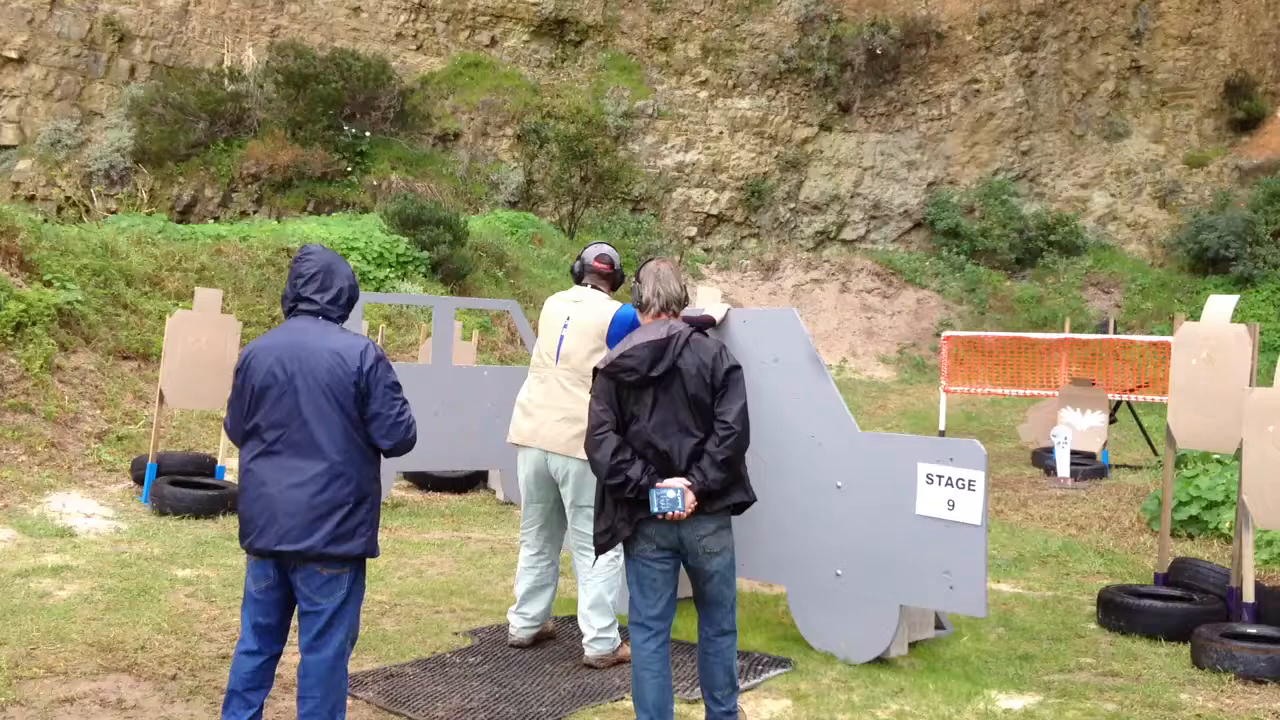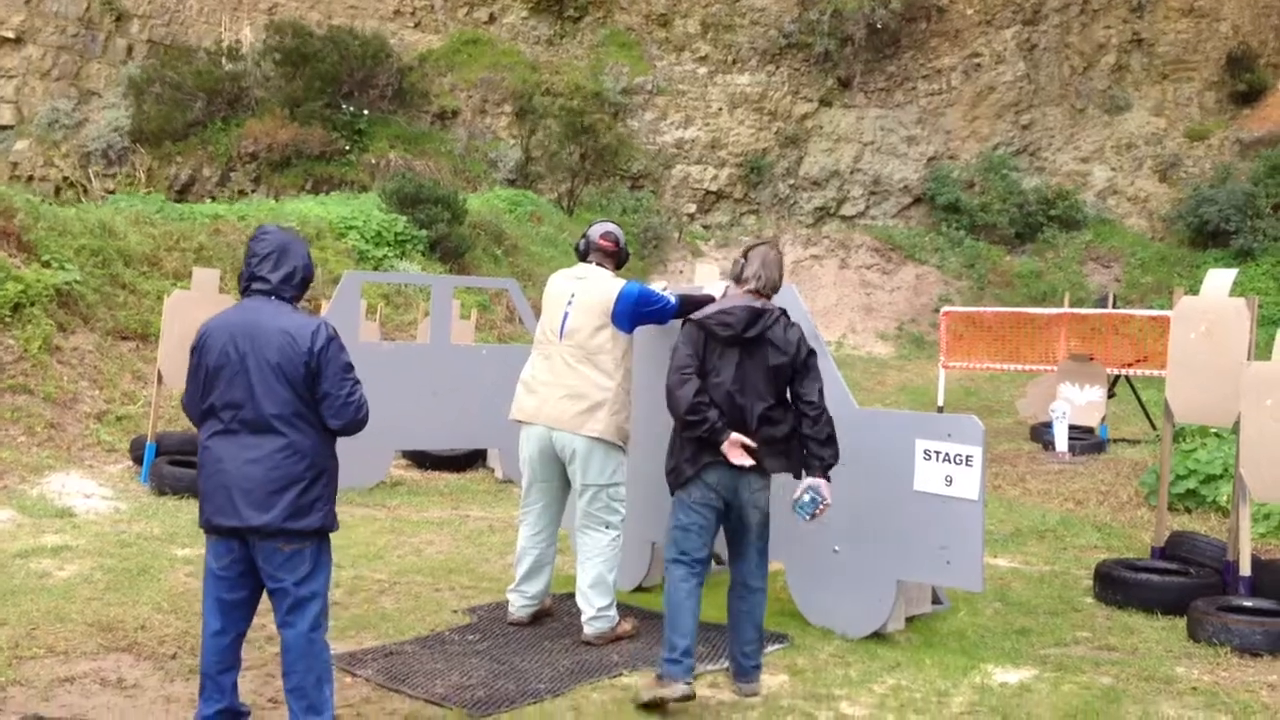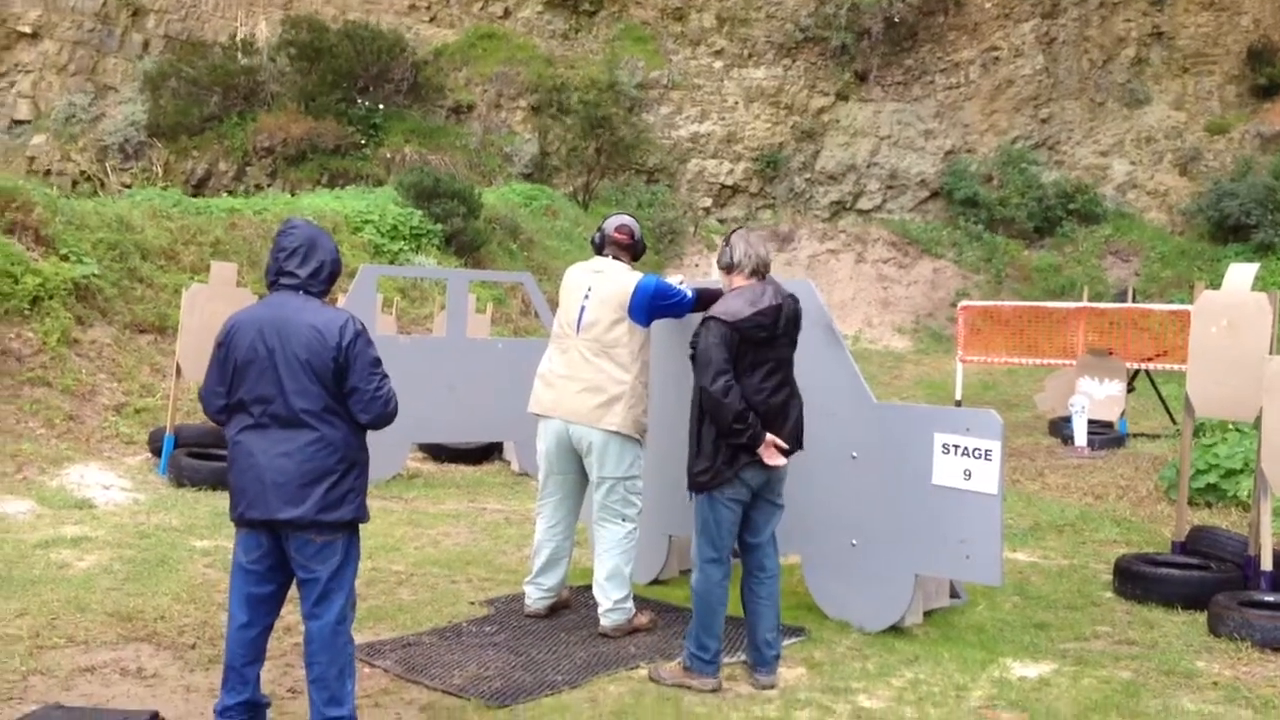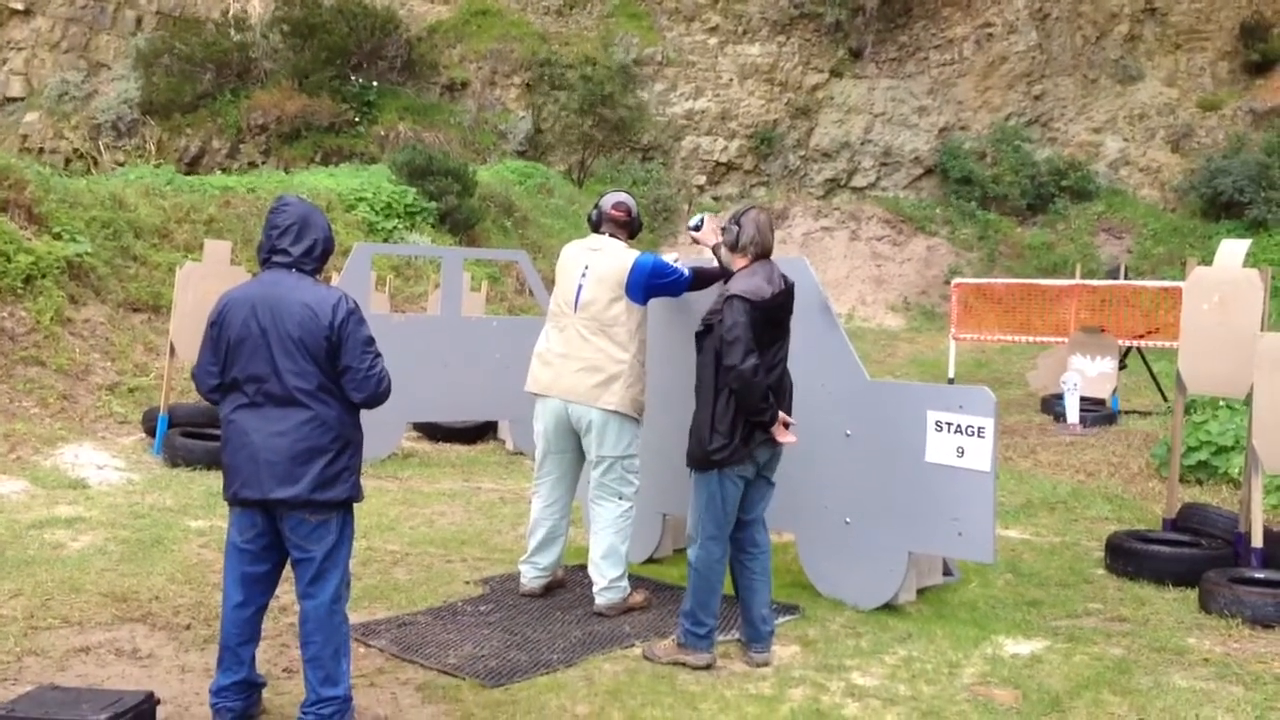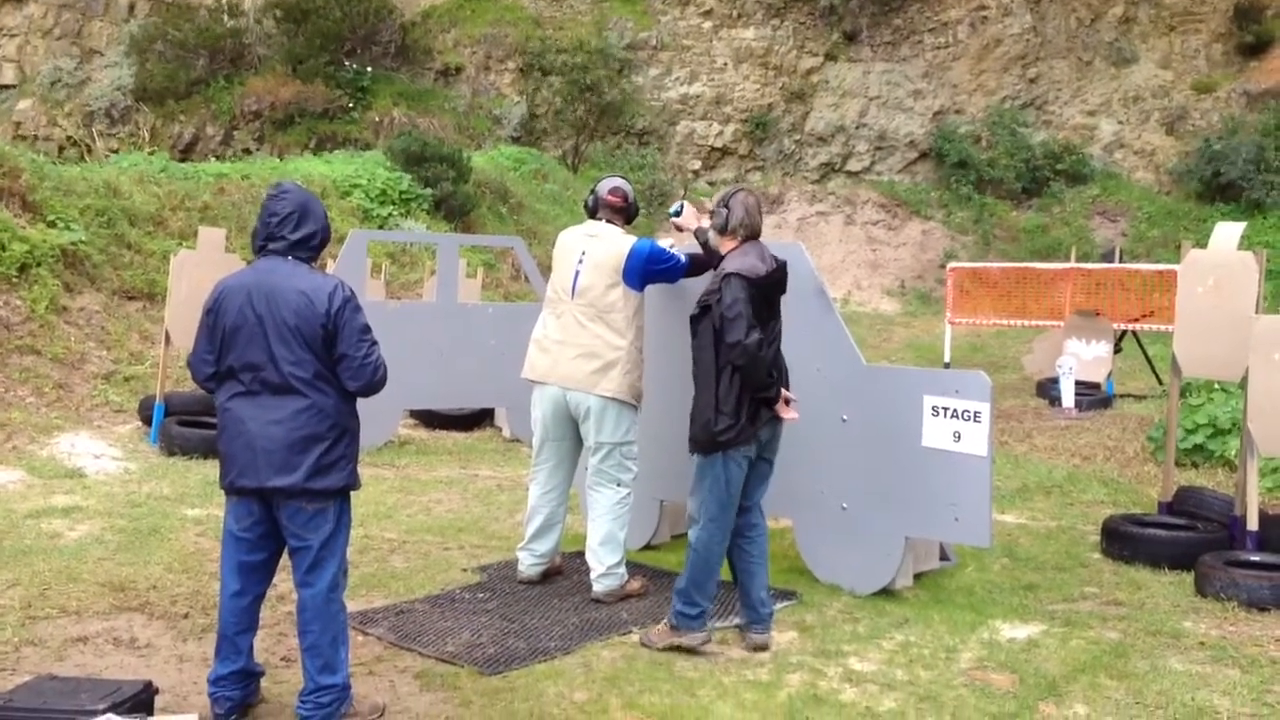
dt=1s
person 1, frame 1
left shoulder: (255, 353)
right shoulder: (361, 354)
left elbow: (237, 430)
right elbow: (398, 437)
left hip: (265, 523)
right hip: (331, 528)
left knee: (257, 637)
right knee: (325, 647)
person 1, frame 2
left shoulder: (211, 331)
right shoulder: (313, 333)
left elbow: (195, 409)
right elbow: (349, 416)
left hip: (225, 500)
right hip: (291, 503)
left knee: (223, 617)
right knee: (301, 622)
person 1, frame 3
left shoulder: (238, 325)
right shoulder: (341, 328)
left elbow: (215, 405)
right elbow: (378, 410)
right wrist: (336, 405)
left hip: (255, 494)
right hip: (321, 498)
left knee: (248, 610)
right knee: (327, 617)
person 1, frame 4
left shoulder: (231, 303)
right shoulder: (334, 306)
left elbow: (207, 383)
right elbow: (371, 389)
right wrist: (327, 385)
left hip: (249, 474)
right hip: (315, 476)
left knee: (243, 591)
right knee: (322, 596)
person 1, frame 5
left shoulder: (226, 291)
right shoulder: (329, 293)
left elbow: (203, 370)
right elbow: (367, 376)
right wrist: (325, 373)
left hip: (245, 463)
right hip: (312, 465)
left knee: (241, 579)
right knee: (319, 583)
person 2, frame 1
left shoulder: (614, 366)
right shoulder: (714, 354)
left elbow: (601, 441)
right elbow: (733, 429)
left wrist: (645, 486)
right wrist: (699, 485)
left hip: (645, 517)
right hip: (706, 514)
left knee: (649, 628)
right knee: (718, 622)
person 2, frame 2
left shoulder: (701, 324)
right shoulder: (790, 337)
left elbow: (680, 387)
right elbow: (811, 408)
left wrist: (717, 434)
right wrist: (817, 469)
left hip: (703, 466)
right hip: (755, 470)
left knee: (685, 567)
right knee: (750, 575)
left ankle: (675, 674)
right ankle: (746, 673)
person 2, frame 3
left shoulder: (721, 319)
right shoulder: (786, 309)
left elbow: (718, 390)
left wrist: (750, 437)
left hip: (729, 459)
right hip: (772, 456)
left knee: (712, 562)
right knee: (763, 559)
left ankle: (701, 666)
right ankle: (764, 664)
person 2, frame 4
left shoulder: (737, 299)
right shoulder: (776, 286)
left elbow: (741, 370)
left wrist: (766, 417)
left hip: (731, 437)
right hip: (763, 438)
left knee: (709, 539)
right knee: (751, 534)
left ankle: (694, 640)
right ankle: (758, 640)
person 2, frame 5
left shoulder: (733, 278)
right shoulder: (761, 267)
left elbow: (744, 347)
left wrist: (769, 393)
right wrist: (696, 230)
left hip: (734, 418)
right hip: (762, 418)
left knee: (709, 520)
right knee: (747, 518)
left ankle: (687, 621)
right ankle: (757, 622)
person 3, frame 1
left shoulder: (554, 305)
right shoulder: (617, 315)
left hip: (532, 437)
right hip: (581, 446)
left knee: (538, 537)
right knee: (597, 544)
left ankle: (525, 624)
right ankle: (601, 643)
person 3, frame 2
left shoulder: (556, 283)
right shoulder: (622, 294)
right elbow: (680, 306)
right wrist: (715, 299)
left hip: (536, 415)
right hip: (588, 424)
left knee: (537, 515)
right knee: (599, 524)
left ankle: (524, 602)
right ankle: (599, 621)
person 3, frame 3
left shoulder: (573, 276)
right shoulder: (640, 287)
right elbow: (695, 300)
left wrist: (664, 286)
left hip: (554, 408)
right hip: (606, 417)
left knee: (554, 507)
right knee: (615, 516)
left ankle: (541, 595)
right ankle: (616, 614)
person 3, frame 4
left shoulder: (569, 254)
right shoulder: (636, 265)
right elbow: (690, 279)
right wrist: (727, 269)
left hip: (552, 388)
right hip: (605, 396)
left knee: (551, 485)
right knee: (611, 494)
left ankle: (536, 573)
right ankle: (610, 592)
person 3, frame 5
left shoulder: (565, 240)
right shoulder: (635, 251)
right elbow: (691, 265)
left hip: (550, 376)
right hip: (604, 384)
left knee: (548, 473)
right knee: (610, 481)
left ankle: (534, 561)
right ankle: (609, 579)
